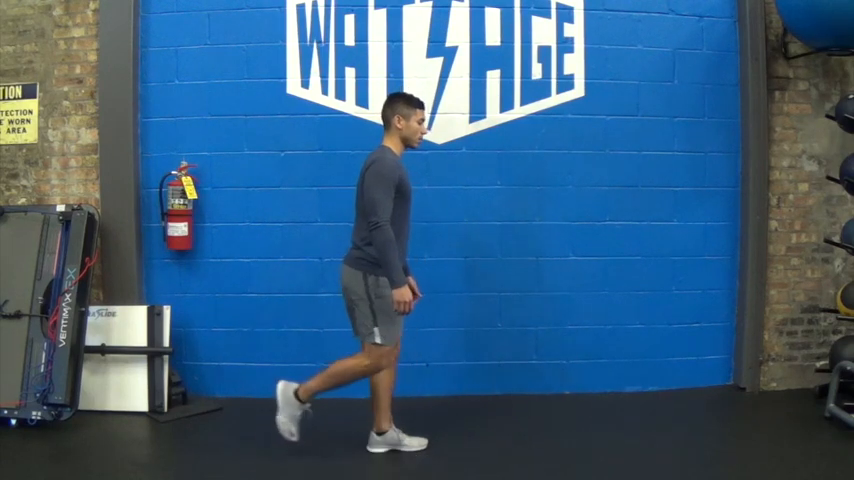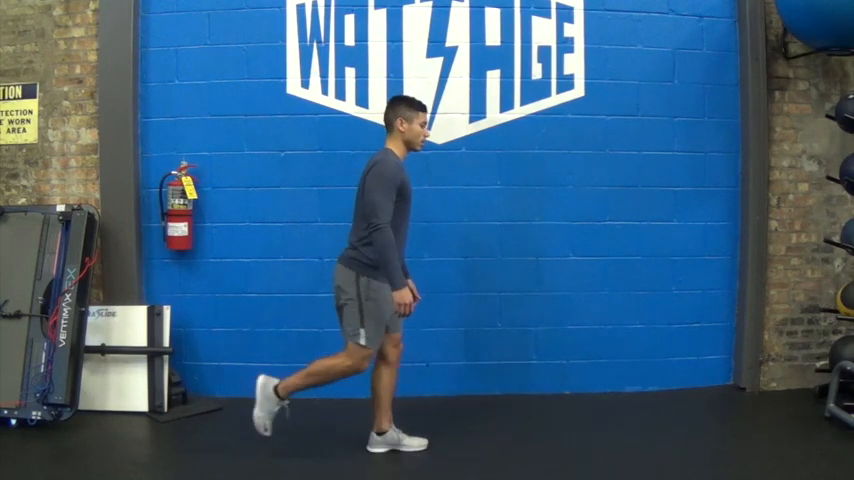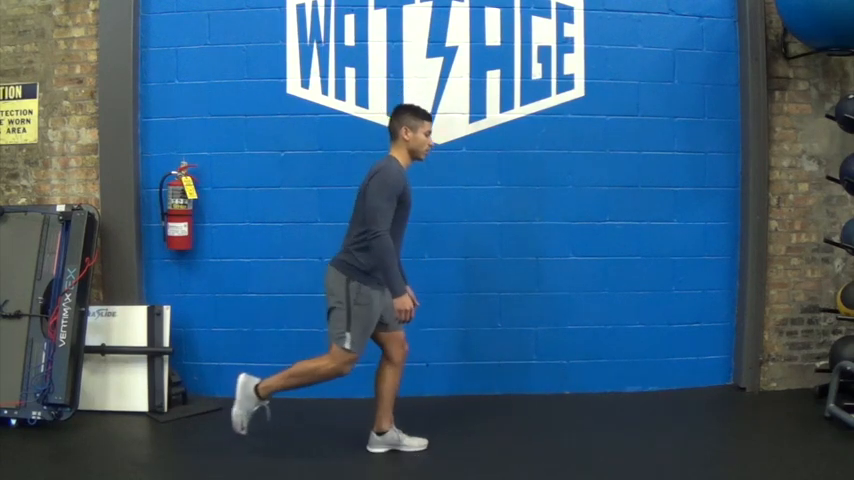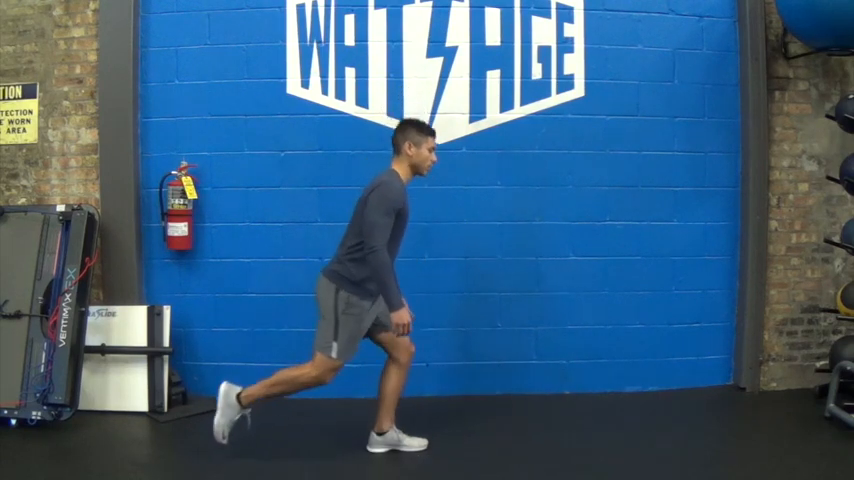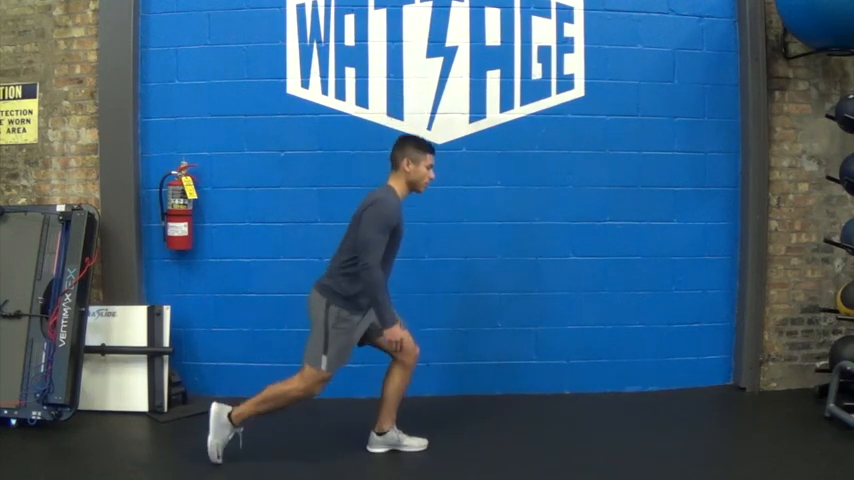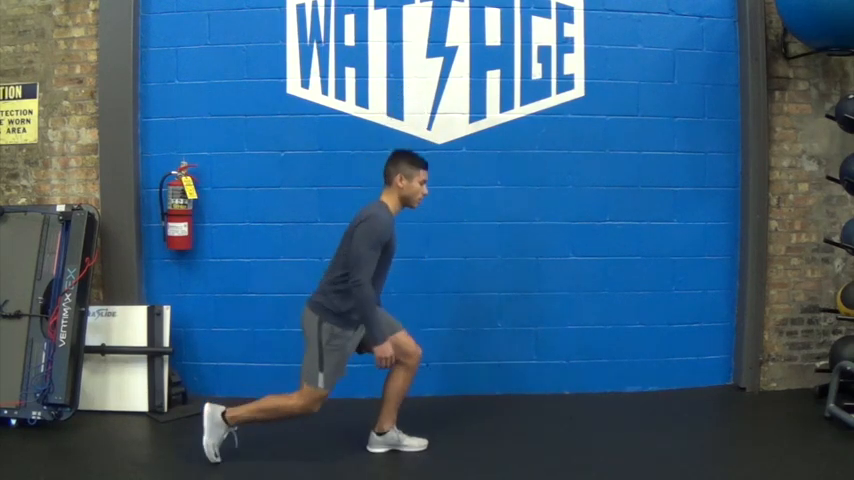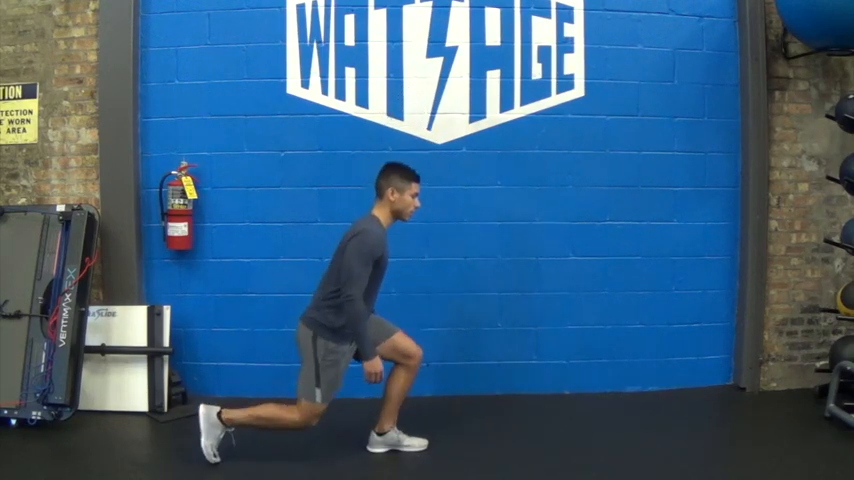
dt=0.1s
person 1, frame 1
left shoulder: (390, 164)
right shoulder: (384, 164)
right elbow: (379, 227)
left wrist: (404, 275)
right wrist: (396, 283)
left hip: (380, 273)
right hip: (370, 275)
left knee: (389, 354)
right knee: (375, 357)
left ankle: (384, 432)
right ankle: (296, 395)
person 1, frame 2
left shoulder: (391, 166)
right shoulder: (386, 166)
right elbow: (379, 228)
left wrist: (404, 277)
right wrist: (396, 285)
left hip: (375, 274)
right hip: (364, 275)
left knee: (392, 351)
right knee: (357, 358)
left ankle: (383, 432)
right ankle: (278, 390)
person 1, frame 3
left shoulder: (394, 174)
right shoulder: (389, 174)
right elbow: (378, 236)
left wrist: (401, 285)
right wrist: (399, 291)
left hip: (372, 280)
right hip: (356, 280)
left knee: (396, 350)
right knee: (338, 362)
left ankle: (384, 432)
right ankle: (257, 391)
person 1, frame 4
left shoulder: (392, 187)
right shoulder: (389, 189)
right elbow: (374, 250)
left wrist: (396, 299)
right wrist: (396, 305)
left hip: (365, 289)
right hip: (346, 290)
left knee: (403, 352)
right knee: (322, 369)
left ankle: (384, 432)
right ankle: (241, 399)
person 1, frame 5
left shoulder: (389, 202)
right shoulder: (385, 205)
right elbow: (369, 266)
left wrist: (386, 315)
right wrist: (388, 322)
left hip: (360, 299)
right hip: (340, 303)
left knee: (407, 354)
right knee: (310, 383)
left ankle: (384, 433)
right ankle: (229, 417)
person 1, frame 6
left shoulder: (382, 216)
right shoulder: (377, 221)
right elbow: (359, 283)
left wrist: (379, 328)
right wrist: (378, 338)
left hip: (353, 313)
right hip: (332, 318)
left knee: (411, 355)
right knee: (308, 401)
left ankle: (384, 432)
right ankle: (224, 418)
person 1, frame 7
left shoulder: (372, 230)
right shoulder: (369, 236)
right elbow: (351, 297)
left wrist: (370, 341)
right wrist: (369, 355)
left hip: (348, 322)
right hip: (329, 332)
left knee: (411, 355)
right knee: (305, 415)
left ankle: (384, 433)
right ankle: (220, 418)
